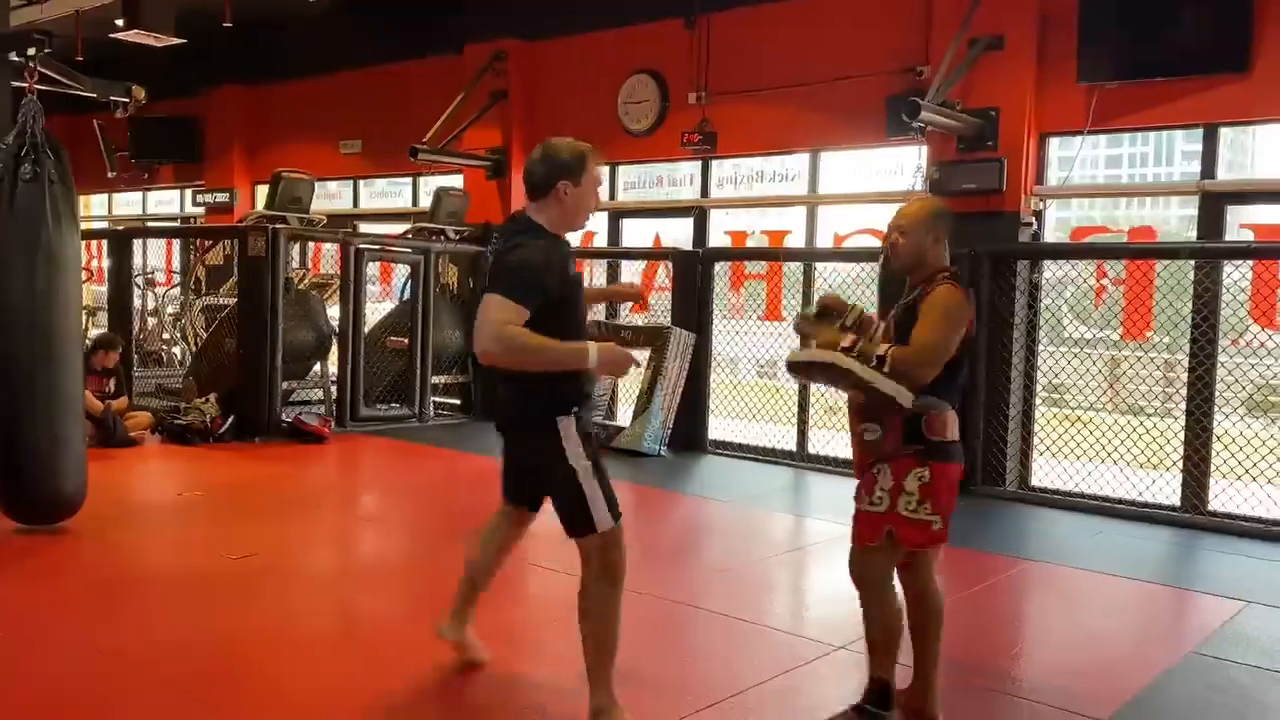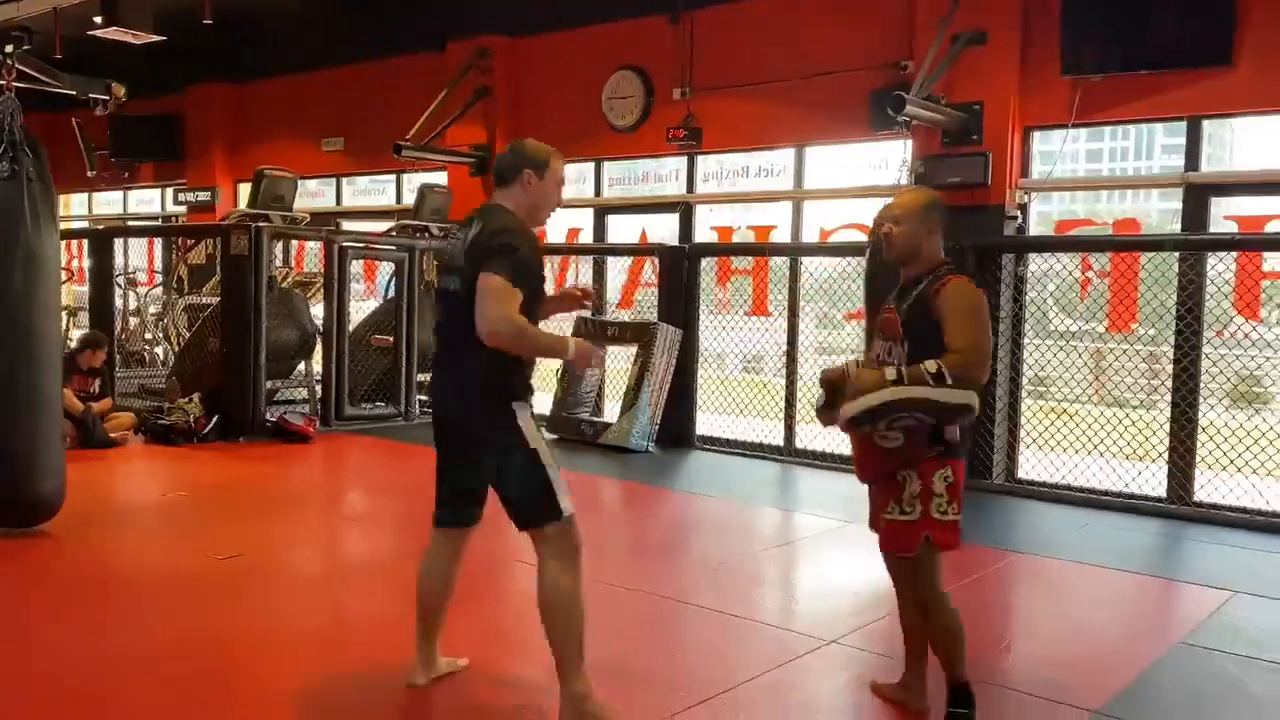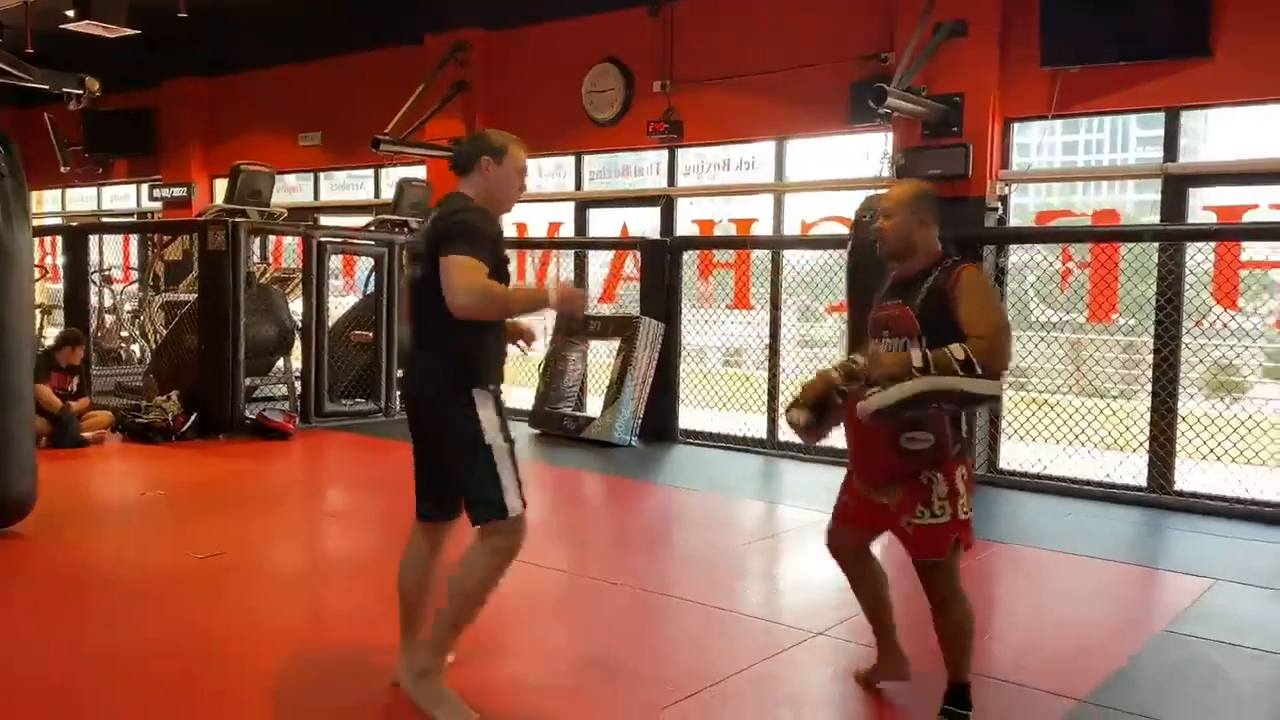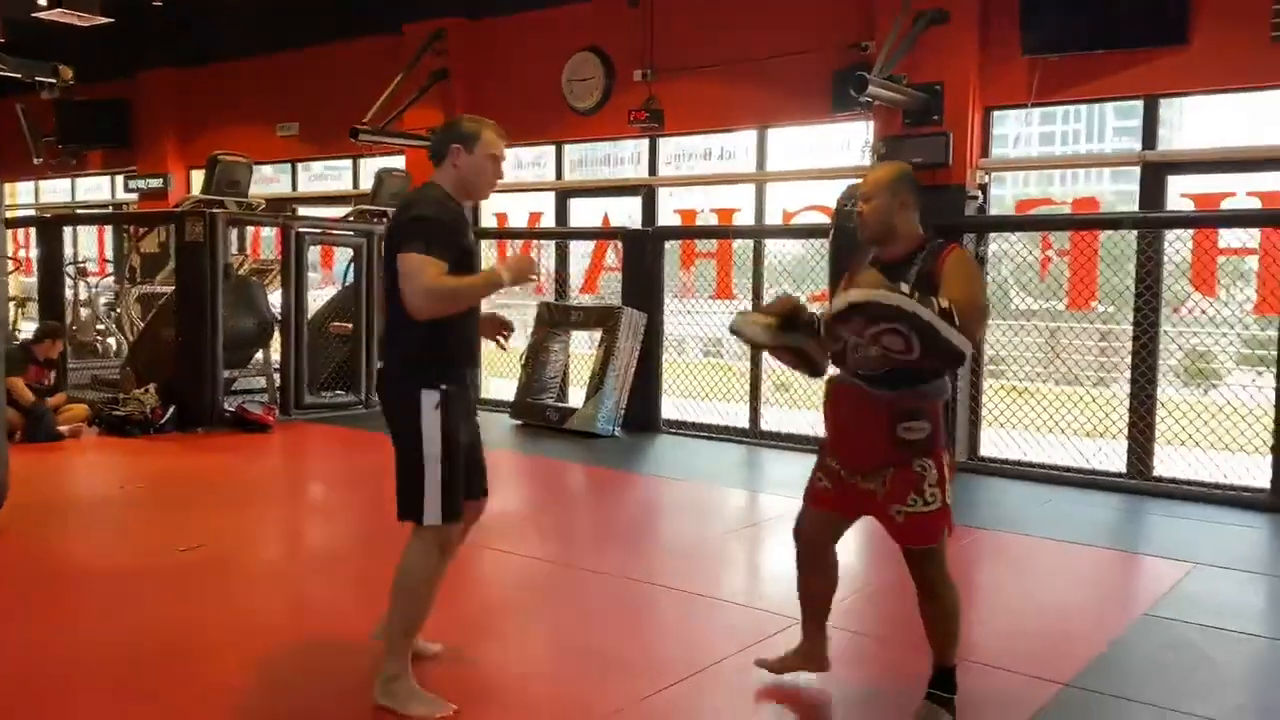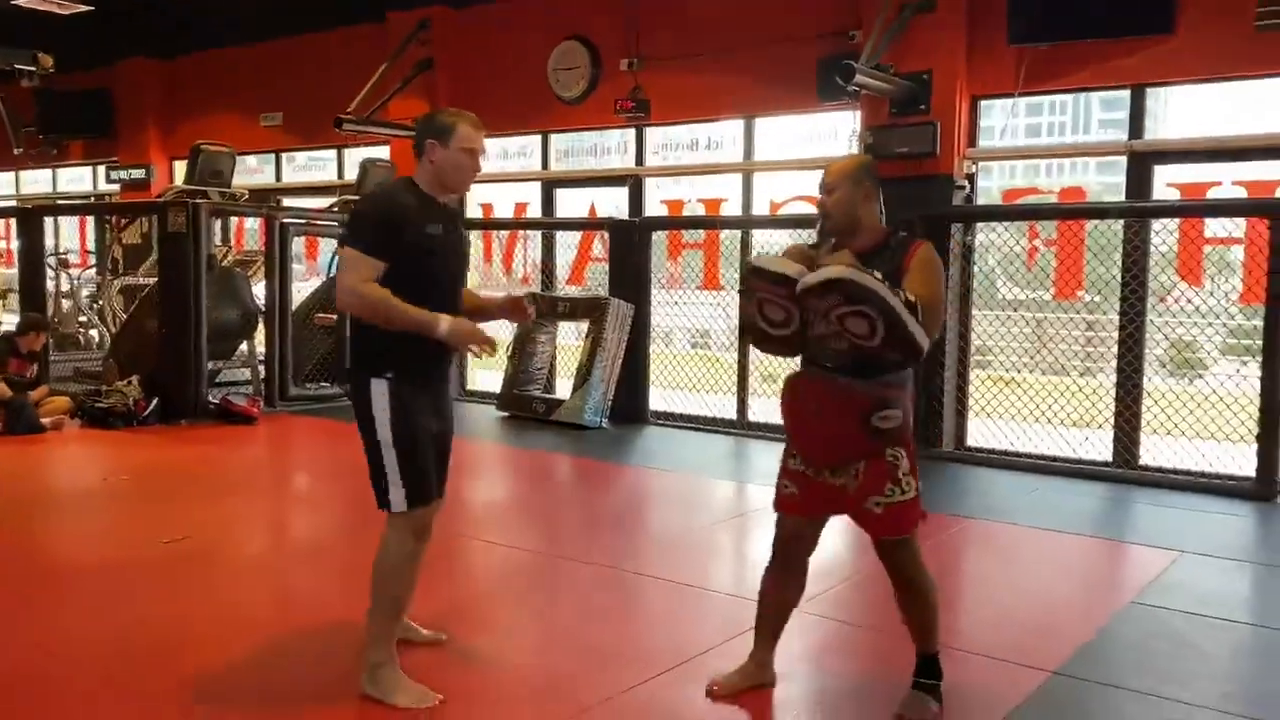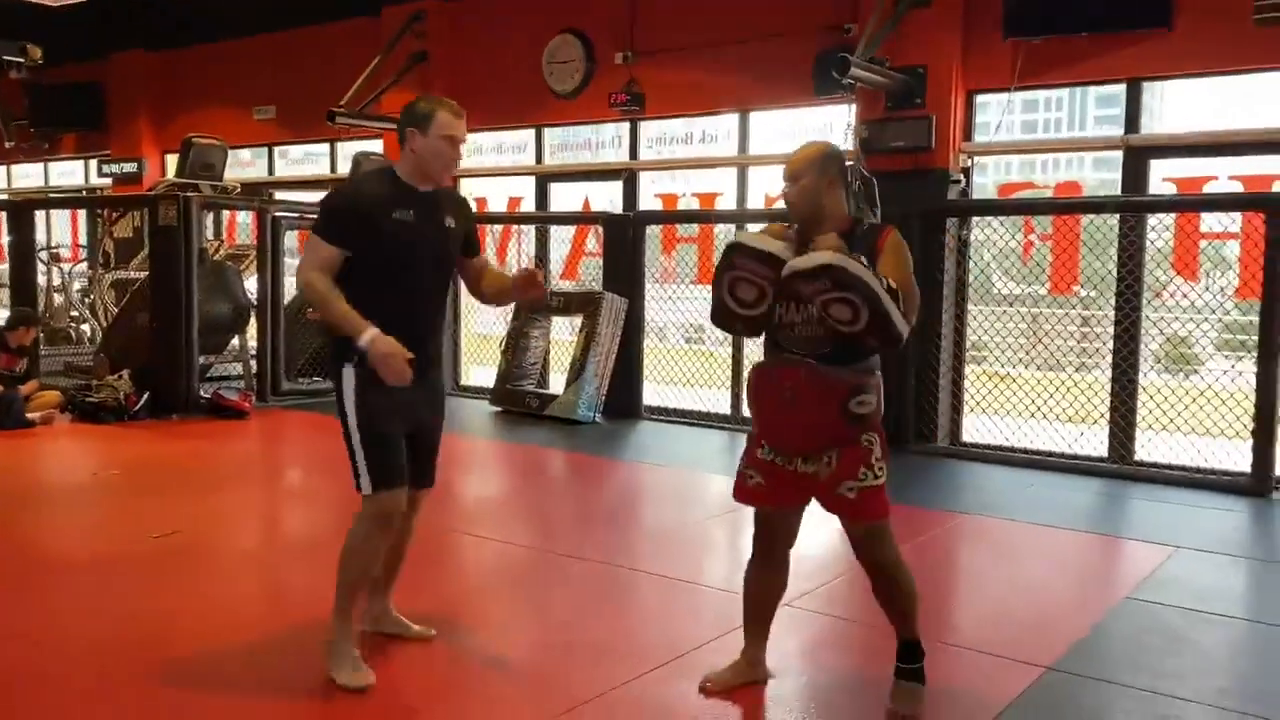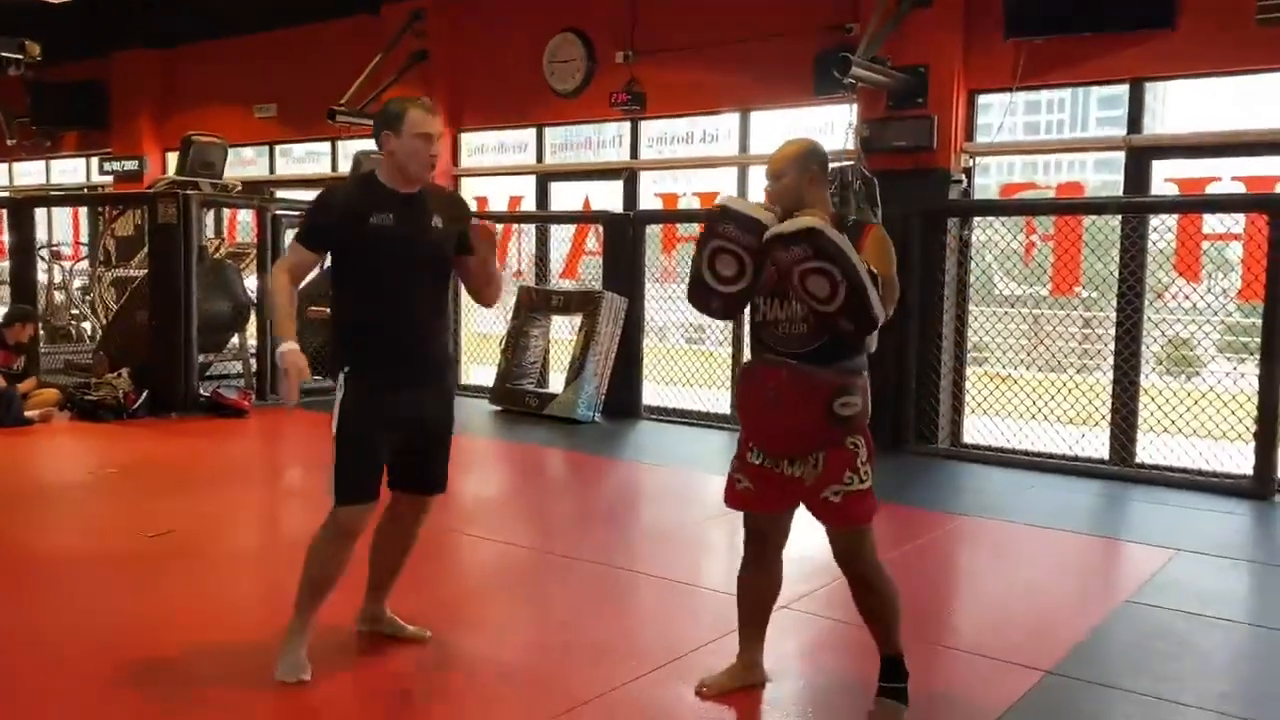
dt=0.2s
person 1, frame 1
left shoulder: (534, 233)
right shoulder: (534, 254)
right elbow: (492, 341)
left wrist: (602, 295)
right wrist: (590, 356)
left hip: (529, 403)
right hip: (548, 412)
left knee: (513, 512)
right knee: (605, 552)
left ankle: (458, 623)
person 1, frame 2
left shoulder: (473, 232)
right shoulder: (511, 238)
right elbow: (494, 326)
left wrist: (555, 303)
right wrist: (567, 348)
left hip: (451, 401)
right hip: (495, 408)
left knee: (449, 532)
right knee: (559, 541)
left ankle: (425, 658)
person 1, frame 3
left shoulder: (441, 220)
right shoulder: (472, 220)
right elbow: (466, 299)
left wrist: (500, 325)
right wrist: (543, 297)
left hip: (426, 389)
right hip: (460, 393)
left knee: (431, 524)
right knee: (503, 531)
left ankle: (414, 654)
right ankle: (425, 671)
person 1, frame 4
left shoulder: (439, 212)
right shoulder: (431, 212)
right elbow: (422, 298)
left wrist: (476, 320)
right wrist: (503, 274)
left hip: (437, 385)
right hip: (425, 389)
left knee: (466, 508)
right knee: (435, 532)
left ankle: (401, 637)
person 1, frame 5
left shoulder: (448, 215)
right shoulder: (386, 207)
right elbow: (351, 294)
left wrist: (494, 307)
right wrist: (442, 325)
left hip: (428, 380)
right hip: (388, 382)
left knee: (423, 508)
right knee: (411, 517)
left ankle: (390, 617)
right ankle: (379, 666)
person 1, frame 6
left shoulder: (454, 207)
right shoulder: (359, 196)
left elbow: (481, 282)
right elbow: (311, 276)
left wrist: (519, 285)
right wrist: (369, 338)
left hip: (425, 372)
right hip: (370, 372)
left knee: (410, 498)
right knee: (384, 502)
left ankle: (378, 608)
right ankle: (341, 640)
person 1, frame 7
left shoulder: (447, 206)
right shoulder: (342, 202)
left elbow: (486, 295)
right elbow: (283, 275)
left wrist: (487, 256)
right wrist: (289, 347)
left hip: (432, 380)
right hip: (366, 382)
left knee: (413, 504)
right knee: (349, 516)
left ankle: (374, 609)
right ankle: (295, 635)
person 2, frame 1
left shoulder: (945, 297)
right shoulder: (921, 292)
left elbow: (917, 366)
right elbow: (895, 350)
right wrist: (859, 328)
left hip: (913, 455)
right hip: (910, 452)
left knee: (870, 570)
right knee: (913, 572)
person 2, frame 2
left shoulder: (954, 290)
right shoulder: (905, 286)
left elbow: (972, 368)
left wrist: (888, 378)
right wrist: (859, 373)
left hip: (926, 456)
right hip: (899, 453)
left knee: (918, 579)
right knee: (913, 575)
person 2, frame 3
left shoulder: (963, 280)
right shoulder: (891, 283)
left elbow: (993, 355)
left wrist: (912, 363)
left hip: (930, 456)
right hip: (882, 449)
left knee: (939, 579)
right knee: (845, 543)
right ankle: (890, 655)
person 2, frame 4
left shoulder: (948, 261)
right shoulder: (863, 267)
left elbow: (967, 327)
right elbow: (841, 338)
left wrist: (892, 295)
right wrist: (799, 316)
left hip: (911, 441)
right hip: (854, 432)
left knee: (926, 564)
right knee: (811, 534)
right ankle: (813, 645)
person 2, frame 5
left shoulder: (913, 255)
right shoulder: (822, 255)
left elbow: (922, 330)
right elbow: (778, 337)
left wrist: (862, 279)
right wrist: (780, 283)
left hip: (876, 433)
right hip: (814, 426)
left knee: (900, 556)
right knee: (788, 546)
right ankle: (760, 662)
person 2, frame 6
left shoulder: (880, 242)
right shoulder: (785, 243)
left elbow: (901, 319)
right elbow: (737, 317)
left wrist: (846, 264)
right wrist: (757, 259)
left hip: (847, 419)
right hip: (782, 414)
left knee: (875, 547)
right knee: (769, 539)
left ankle: (911, 662)
right ankle: (753, 657)
person 2, frame 7
left shoulder: (863, 237)
right shoulder: (765, 240)
left elbow: (877, 309)
right elbow: (711, 298)
left wrist: (827, 243)
right wrist: (733, 241)
left hip: (833, 418)
right hip: (770, 414)
left knee: (855, 554)
right knee: (760, 541)
left ankle: (893, 677)
right ankle: (749, 661)
